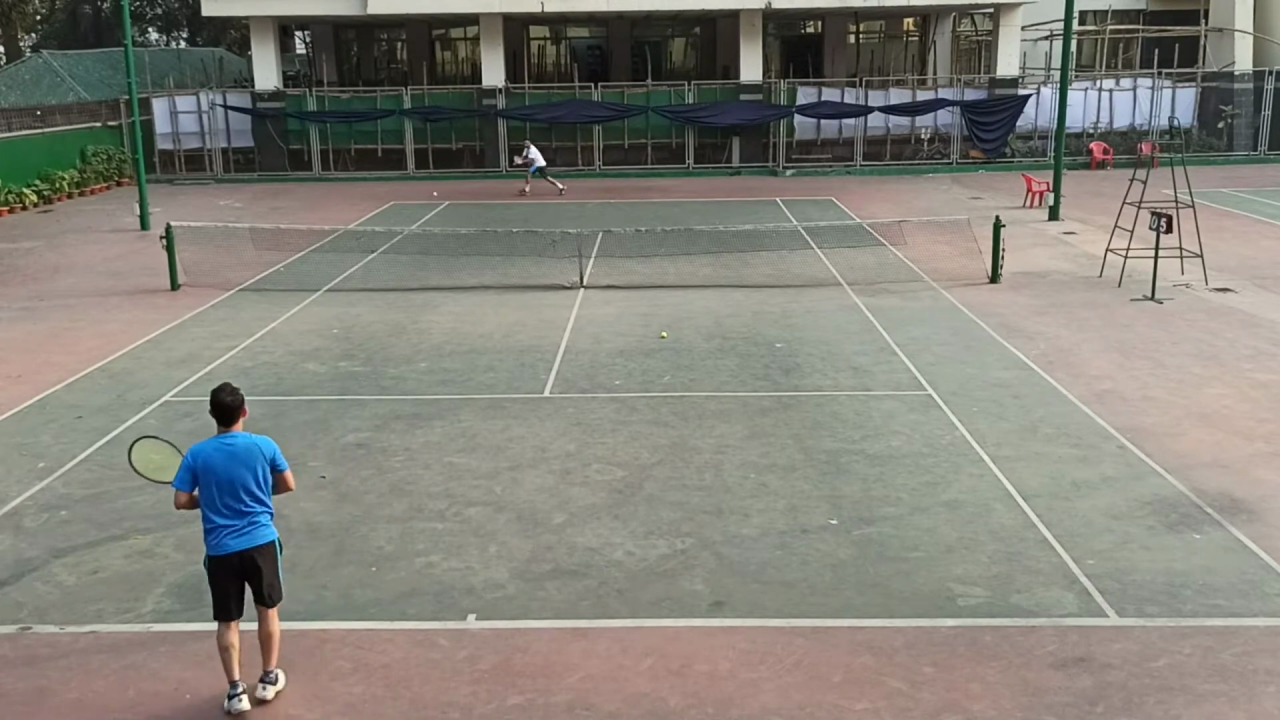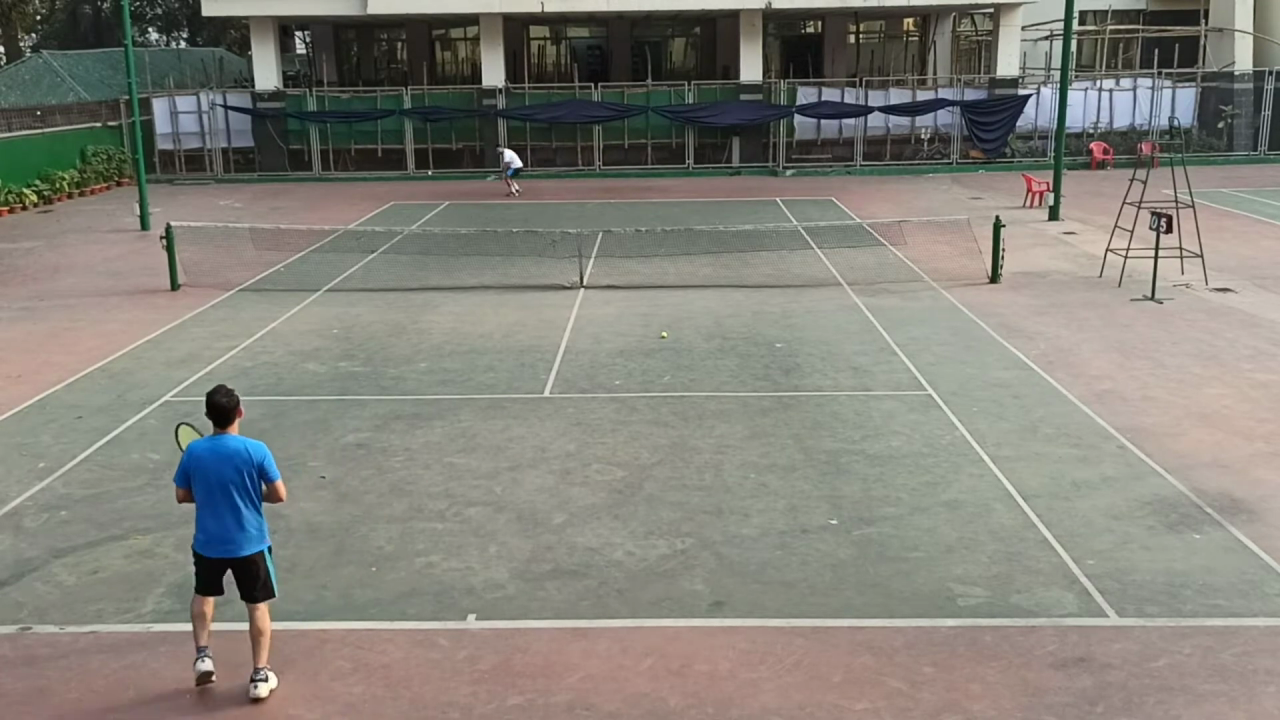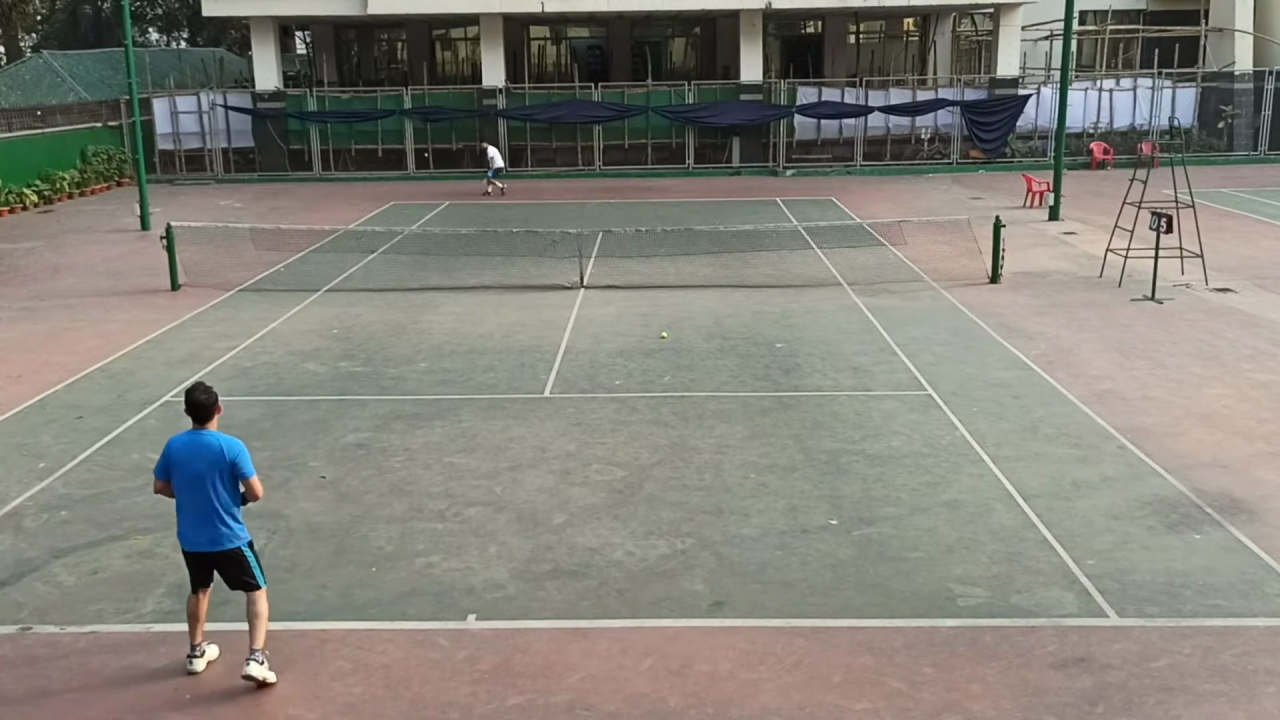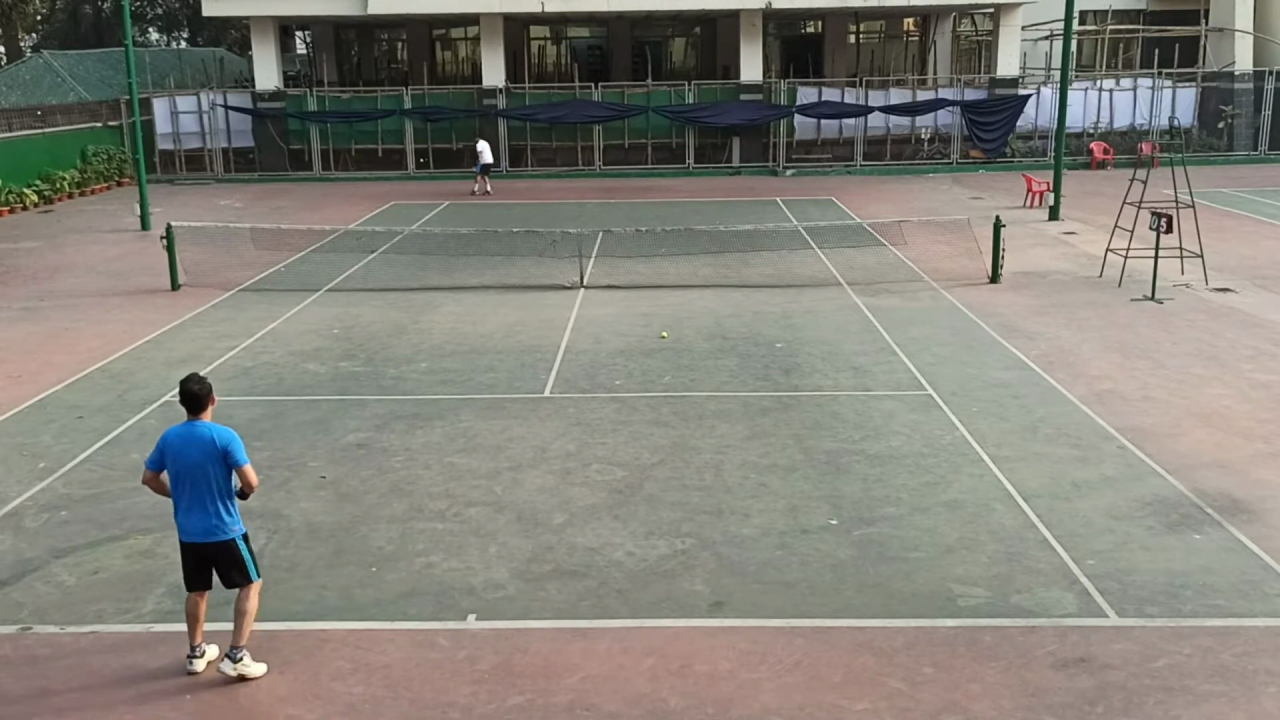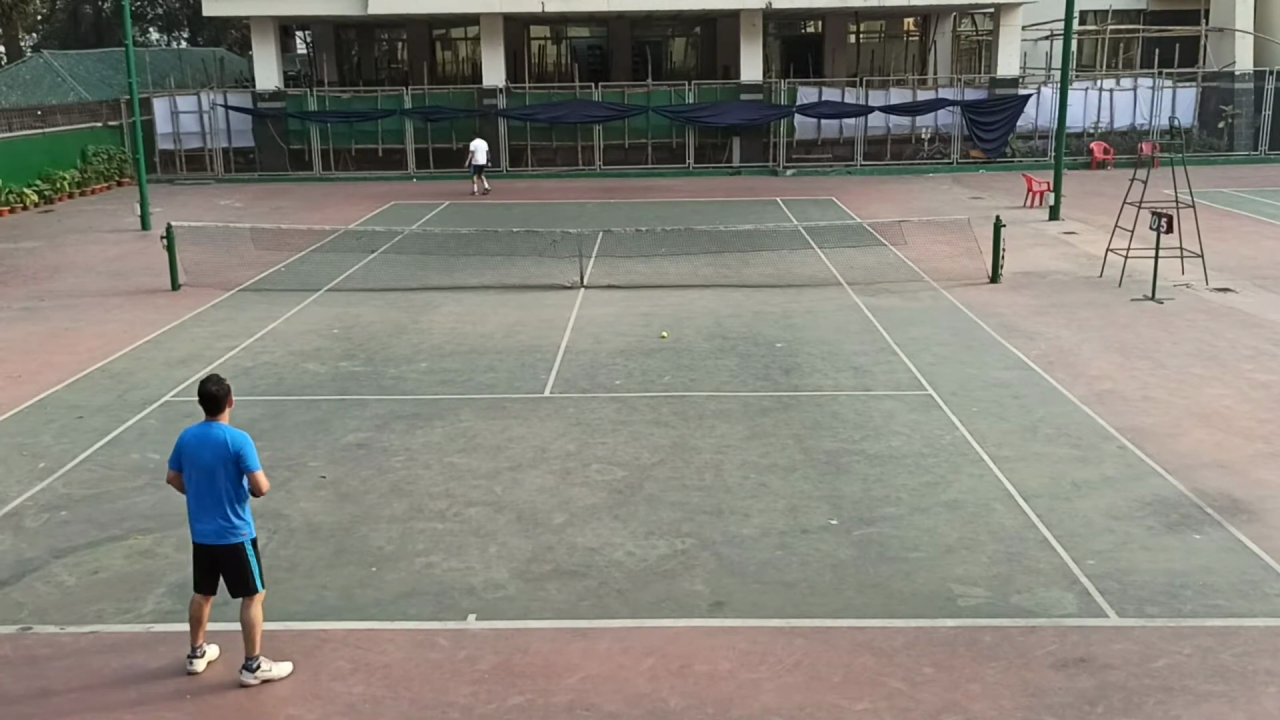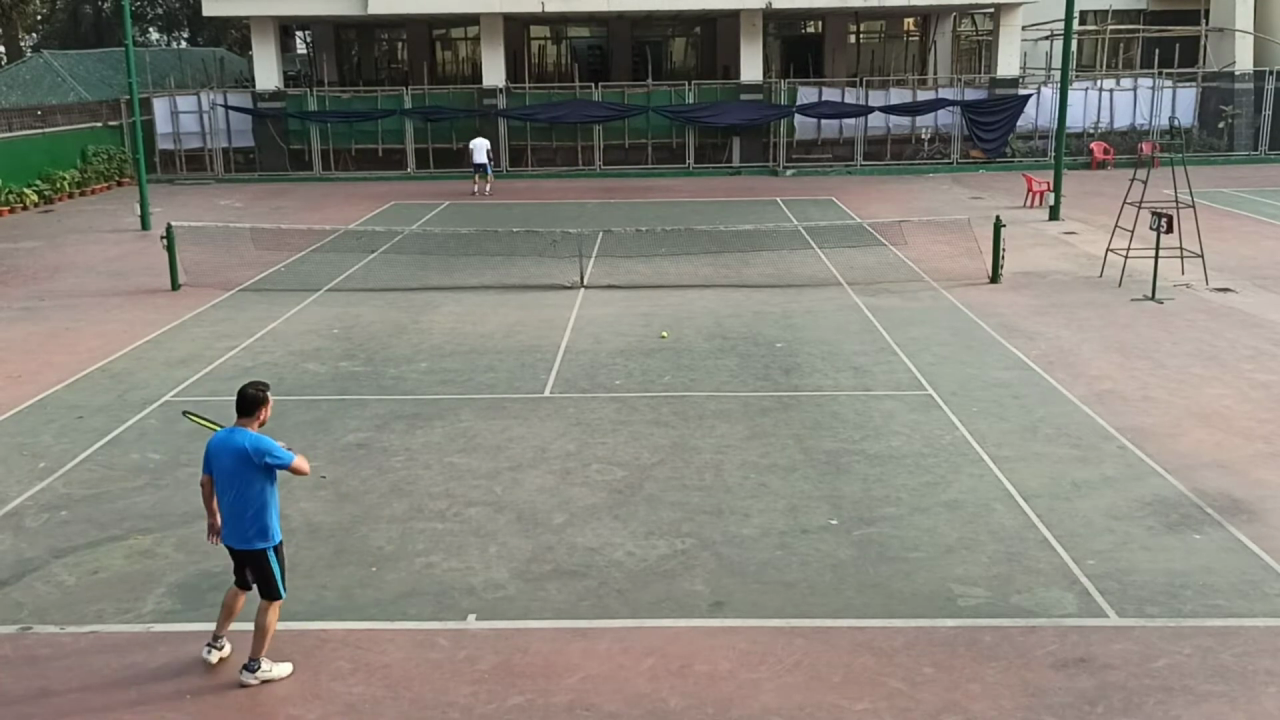
dt=0.3s
person 1, frame 1
left shoulder: (197, 454)
right shoulder: (264, 445)
left elbow: (181, 500)
right elbow: (288, 484)
left hip: (221, 550)
right hip: (261, 542)
left knee: (227, 622)
right knee: (268, 610)
left ankle: (235, 691)
right ankle: (269, 678)
person 1, frame 2
left shoulder: (194, 452)
right shoulder: (256, 450)
left elbow: (182, 495)
right elbow: (279, 495)
left hip: (208, 546)
right hip: (250, 544)
left knee: (203, 595)
right knee: (258, 606)
left ankle: (202, 656)
right ankle: (260, 676)
person 1, frame 3
left shoulder: (174, 445)
right shoulder: (232, 447)
left elbow: (160, 487)
right elbow: (256, 493)
left hip: (191, 539)
right hip: (230, 538)
left knee: (199, 591)
right knee: (256, 592)
left ankle: (196, 653)
right ankle: (256, 658)
person 1, frame 4
left shoulder: (169, 438)
right shoulder: (225, 437)
left elbow: (149, 479)
right elbow: (251, 483)
right wrist: (243, 492)
left hip: (188, 533)
right hip: (225, 532)
left knee: (197, 592)
right knee: (251, 586)
left ankle: (196, 652)
right ankle: (236, 656)
person 1, frame 5
left shoulder: (187, 437)
right shoulder: (238, 440)
left elbow: (173, 478)
right elbow: (260, 488)
right wrist: (256, 490)
left hip: (201, 534)
right hip: (235, 535)
left knee: (202, 594)
right knee: (253, 597)
left ankle: (196, 653)
right ankle: (253, 666)
person 1, frame 6
left shoulder: (216, 440)
right shoulder: (259, 445)
left elbow: (206, 483)
right elbow: (303, 467)
left wrist: (213, 517)
right wrist: (284, 451)
left hip: (233, 534)
right hip: (261, 539)
left knee: (240, 586)
right knee: (271, 600)
left ankle: (215, 644)
right ankle: (254, 666)
